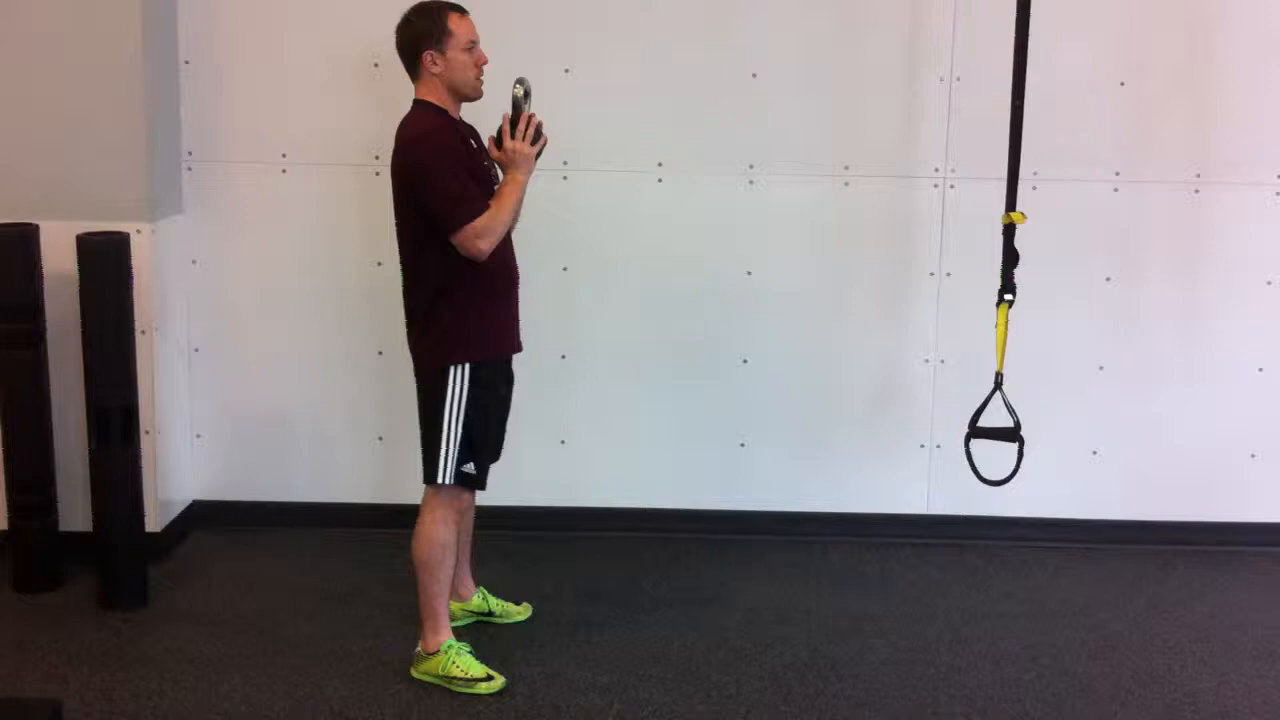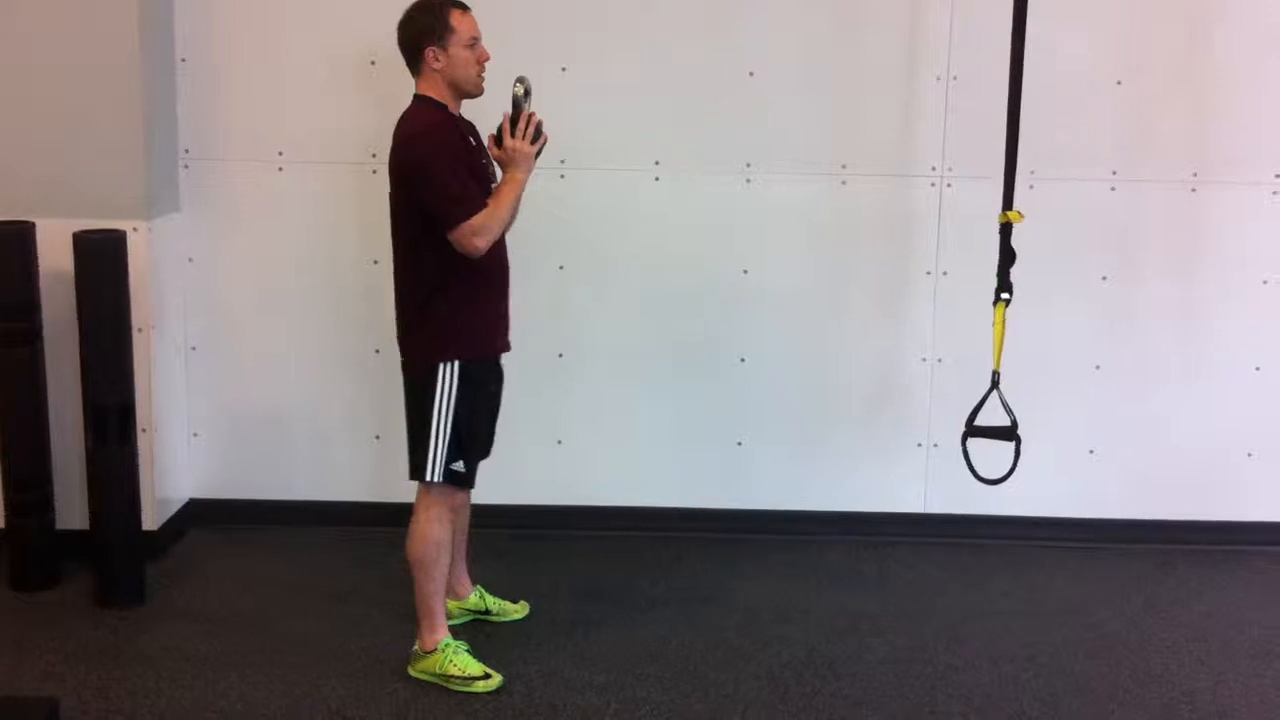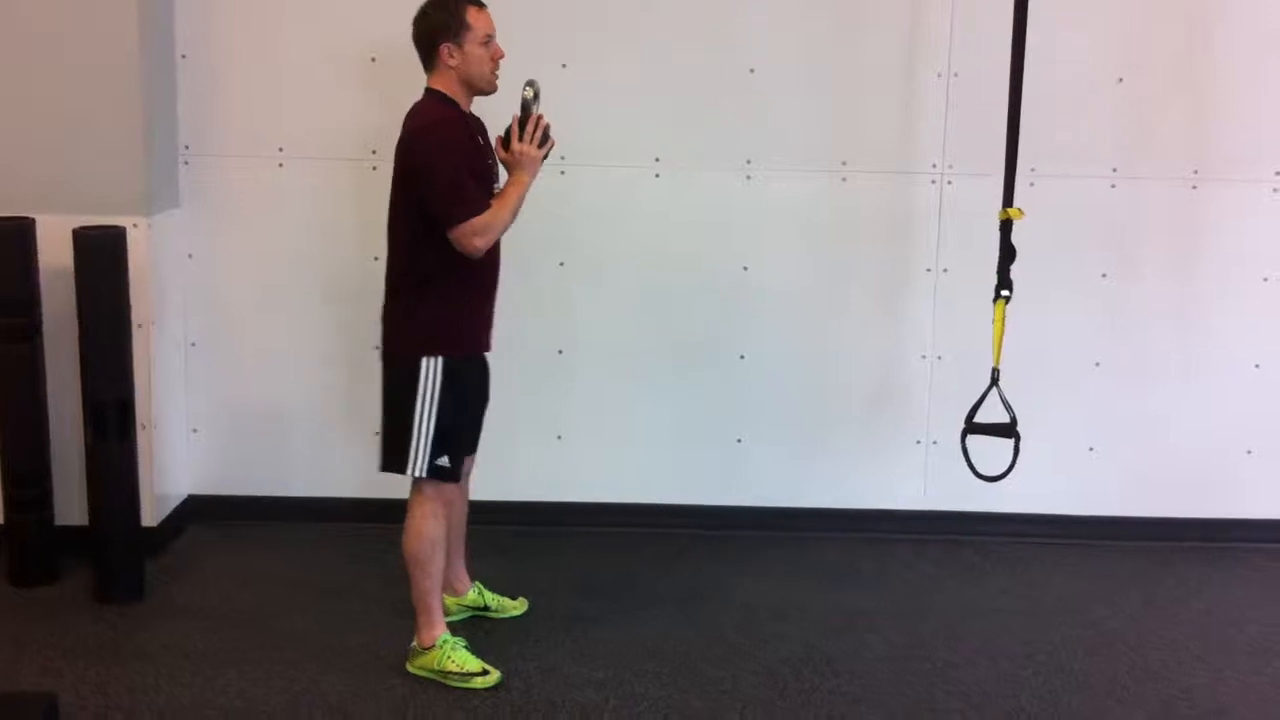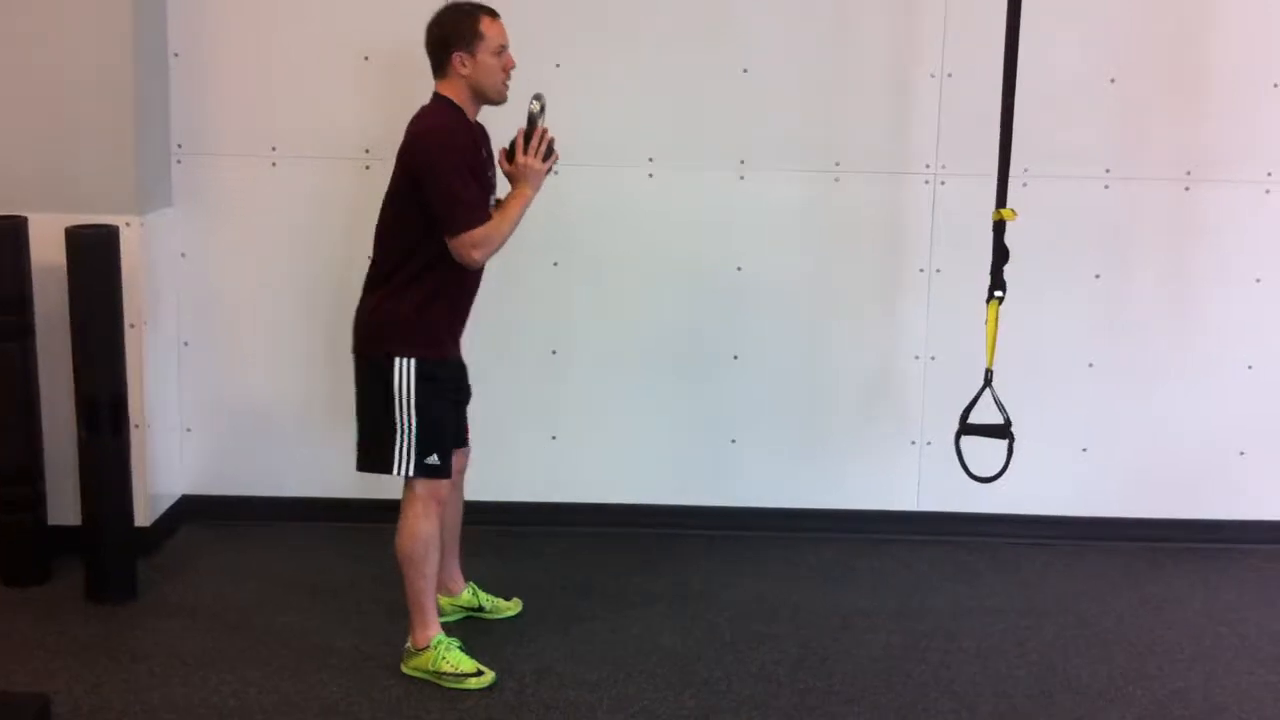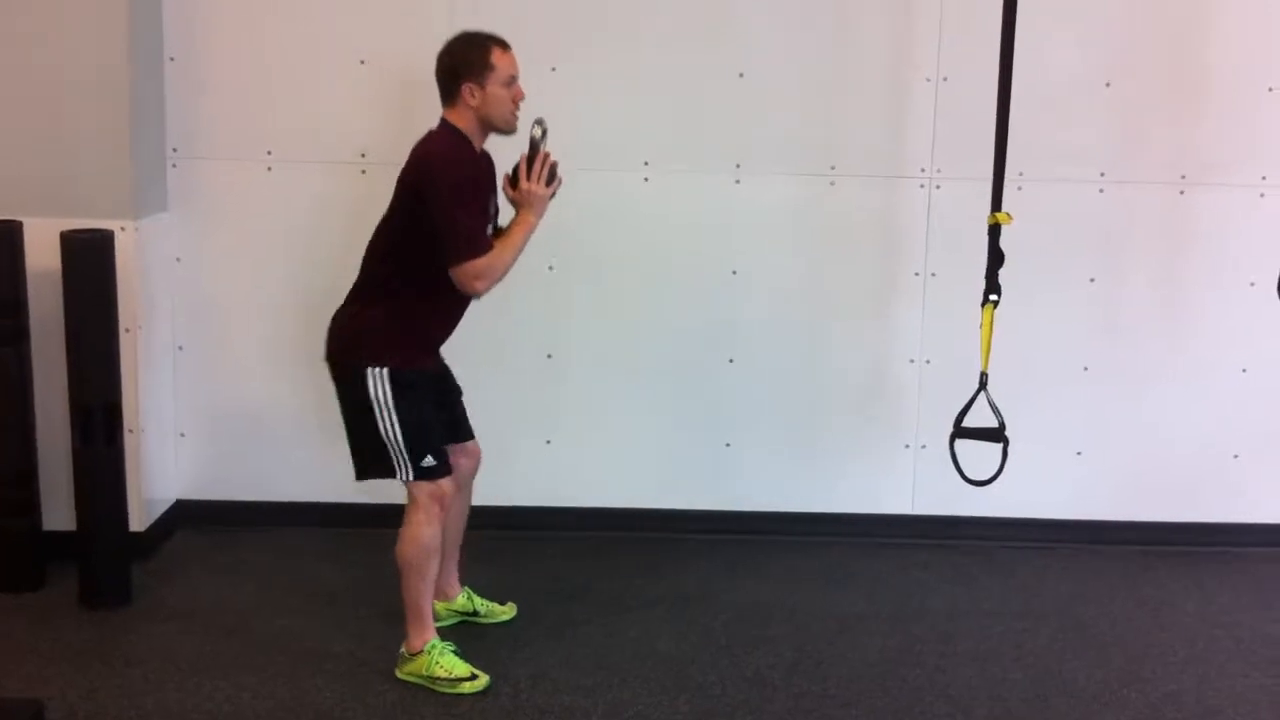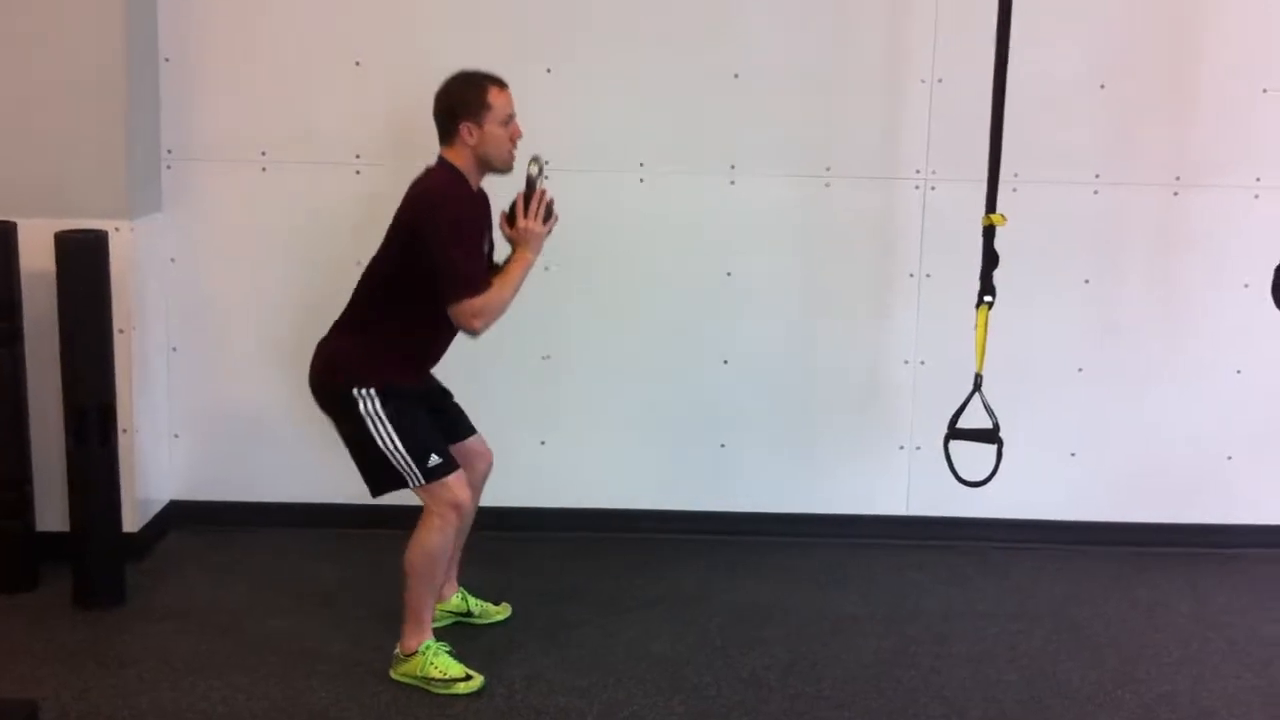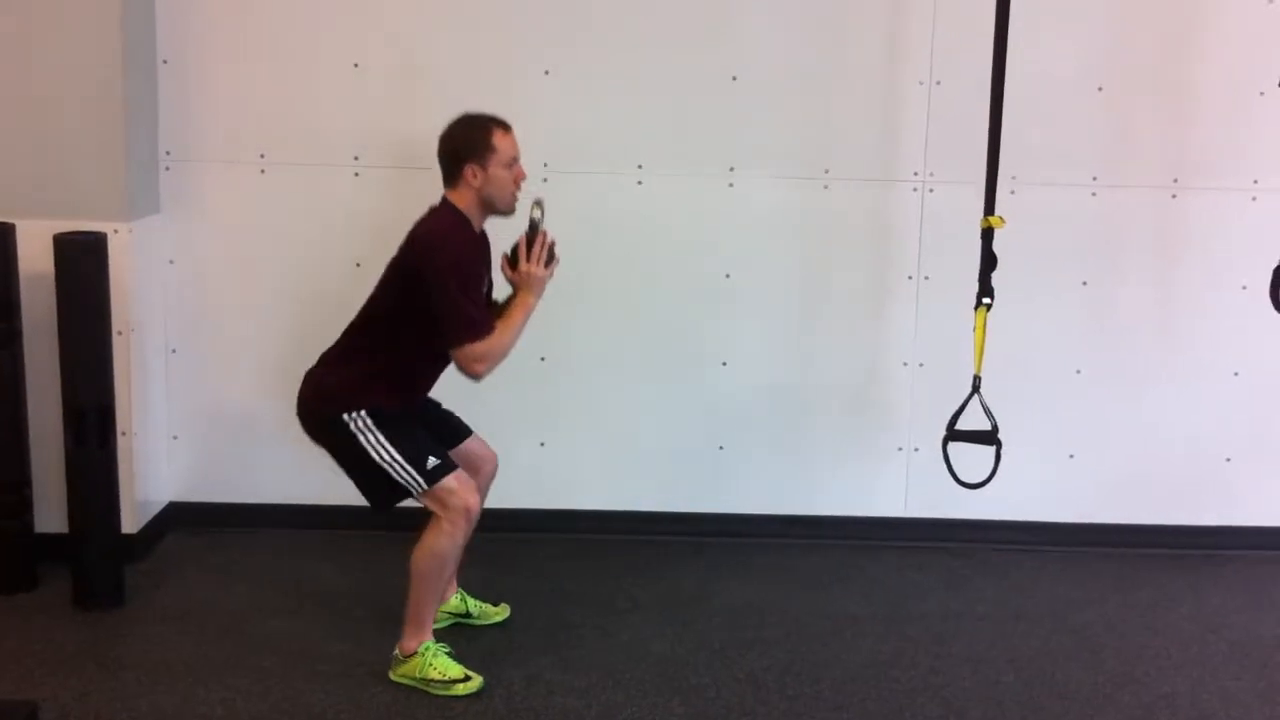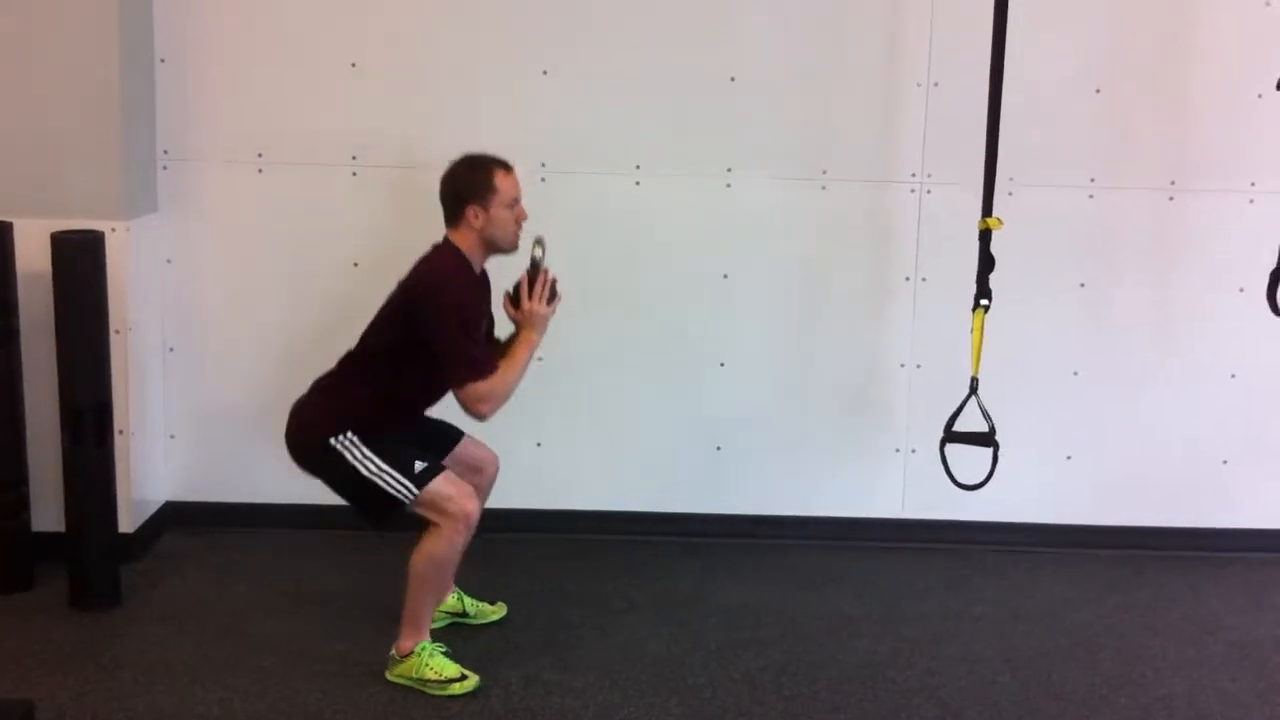
dt=0.2s
person 1, frame 1
left shoulder: (450, 131)
right shoulder: (427, 138)
right elbow: (477, 238)
left wrist: (507, 167)
right wrist: (519, 172)
left hip: (480, 338)
right hip: (456, 345)
left knee: (466, 481)
right knee: (447, 489)
left ankle: (463, 594)
right ankle: (435, 647)
person 1, frame 2
left shoulder: (451, 126)
right shoulder: (426, 133)
right elbow: (475, 235)
left wrist: (508, 166)
right wrist: (518, 170)
left hip: (470, 336)
right hip: (446, 342)
left knee: (460, 475)
right knee: (440, 487)
left ankle: (459, 593)
right ankle: (432, 645)
person 1, frame 3
left shoulder: (460, 123)
right shoulder: (435, 128)
left elbow: (477, 223)
right elbow: (474, 236)
left wrist: (514, 168)
right wrist: (524, 172)
left hip: (457, 334)
right hip: (430, 339)
left knee: (456, 469)
right knee: (434, 484)
left ankle: (458, 590)
right ankle: (430, 642)
person 1, frame 4
left shoulder: (466, 131)
right shoulder: (439, 134)
left elbow: (475, 231)
right elbow: (473, 247)
left wrist: (516, 183)
right wrist: (527, 186)
left hip: (431, 336)
right hip: (402, 339)
left knee: (452, 466)
right knee: (428, 485)
left ankle: (452, 590)
right ankle: (424, 643)
person 1, frame 5
left shoulder: (471, 158)
right shoulder: (444, 161)
left elbow: (480, 258)
right elbow: (476, 278)
left wrist: (522, 208)
right wrist: (531, 214)
left hip: (412, 348)
right hip: (375, 352)
left knee: (463, 462)
right knee: (433, 491)
left ankle: (449, 594)
right ankle: (419, 648)
person 1, frame 6
left shoulder: (466, 195)
right shoulder: (442, 200)
left elbow: (480, 292)
right elbow: (475, 317)
left wrist: (519, 248)
right wrist: (528, 251)
left hip: (398, 368)
right hip: (359, 375)
left knee: (477, 461)
right knee: (451, 495)
left ankle: (445, 594)
right ankle: (414, 649)
person 1, frame 7
left shoulder: (466, 235)
right shoulder: (445, 243)
left elbow: (483, 330)
right elbow: (478, 360)
left wrist: (520, 288)
right wrist: (529, 293)
left hip: (388, 390)
right hip: (346, 402)
left knee: (481, 464)
right knee: (459, 501)
left ankle: (443, 596)
right ankle: (413, 650)
person 1, frame 8
left shoulder: (466, 274)
right shoulder: (445, 285)
left elbow: (485, 370)
right elbow: (483, 400)
left wrist: (522, 328)
right wrist: (533, 332)
left hip: (378, 415)
right hip: (333, 430)
left knee: (482, 466)
right knee: (459, 507)
left ankle: (439, 595)
right ankle: (409, 651)
